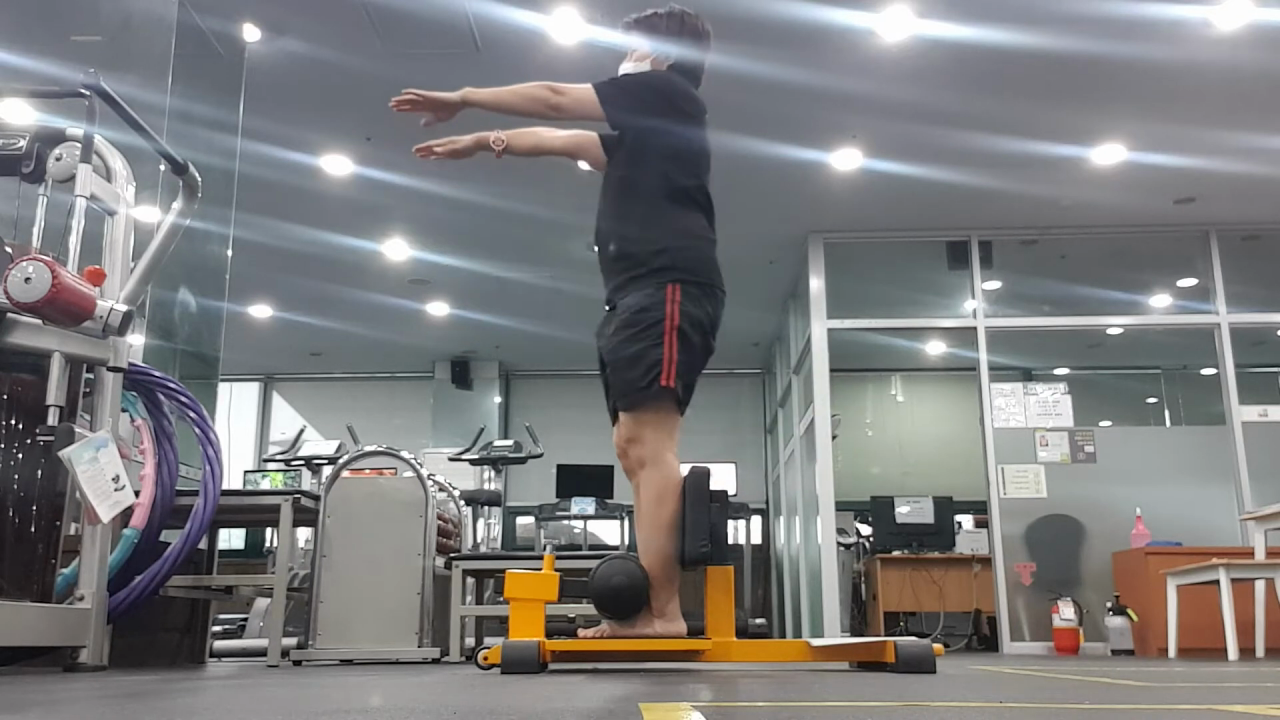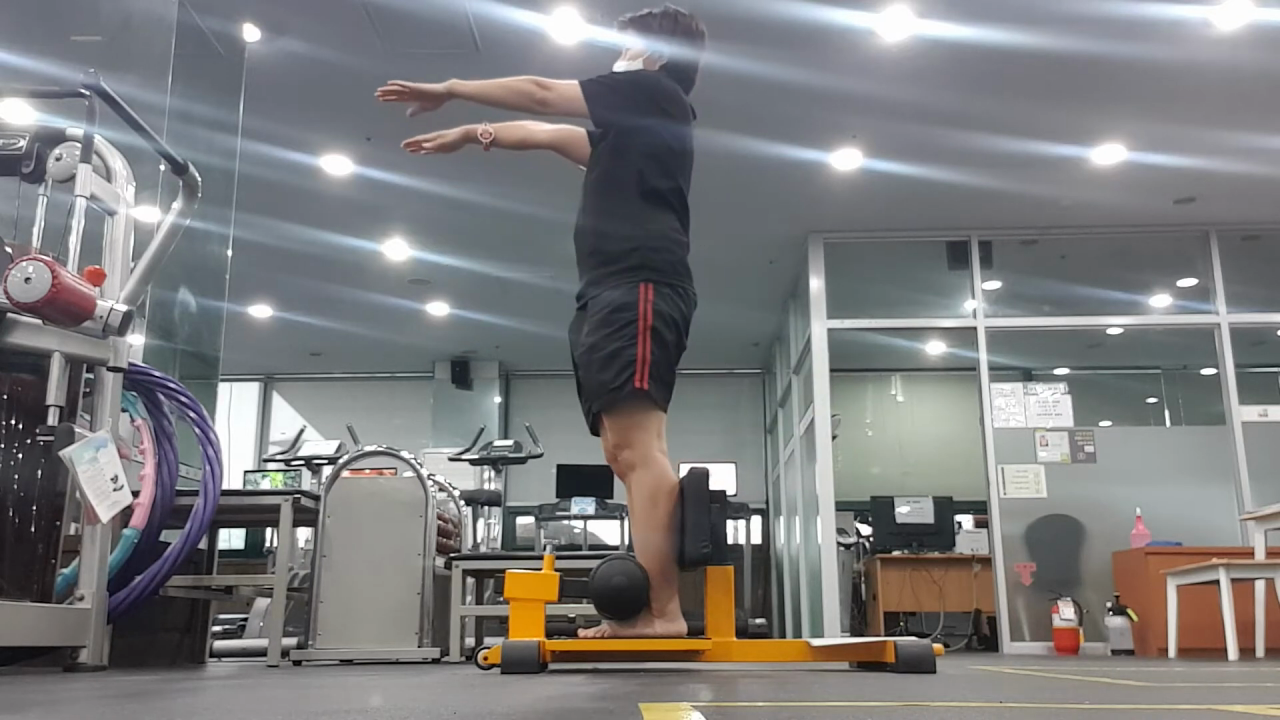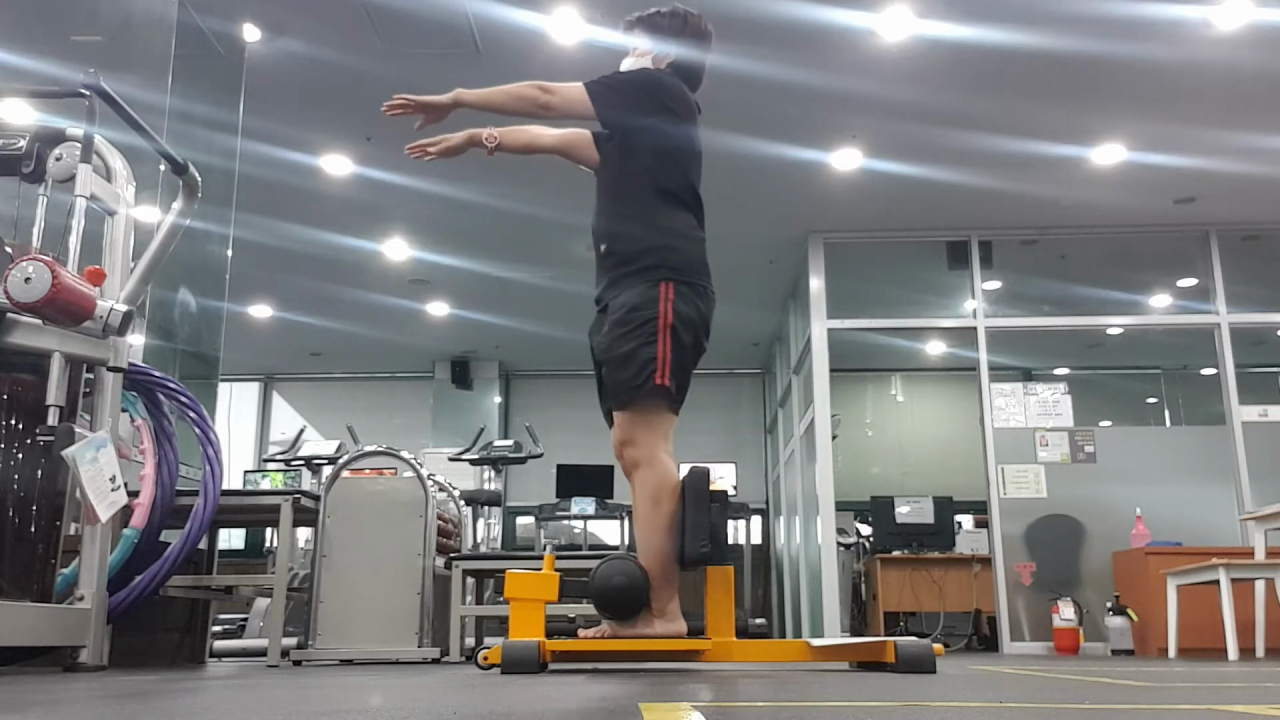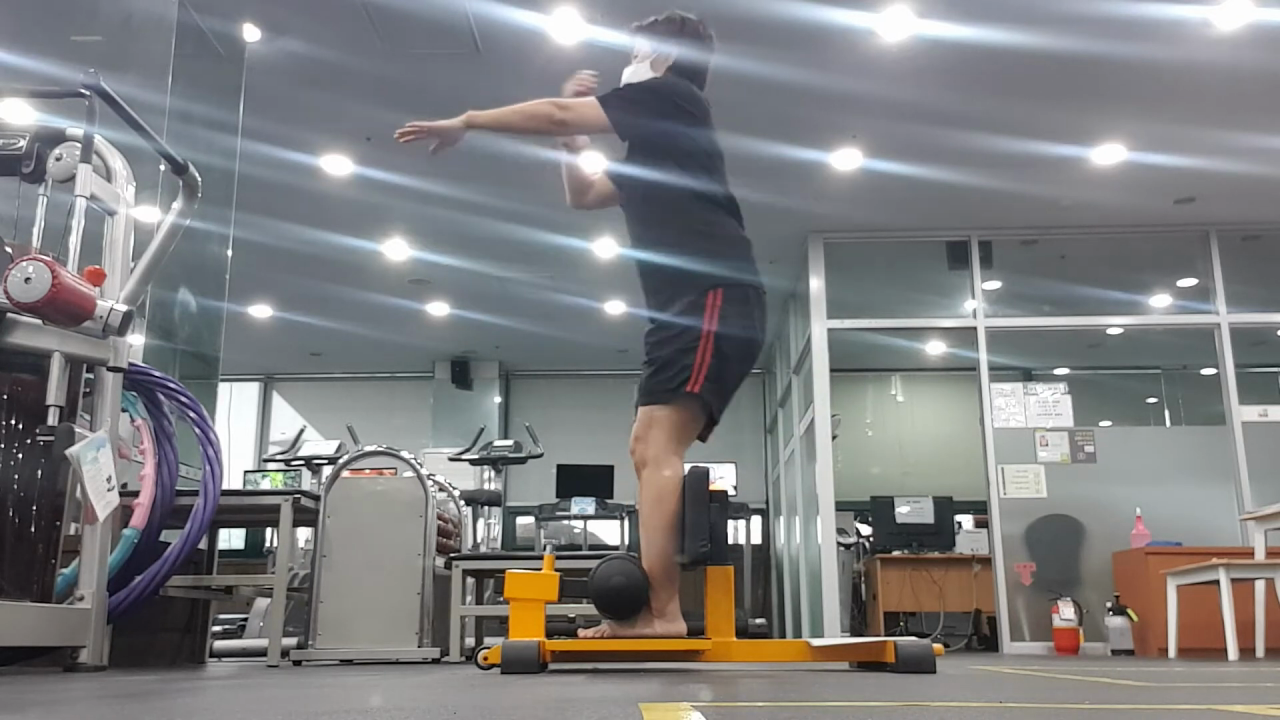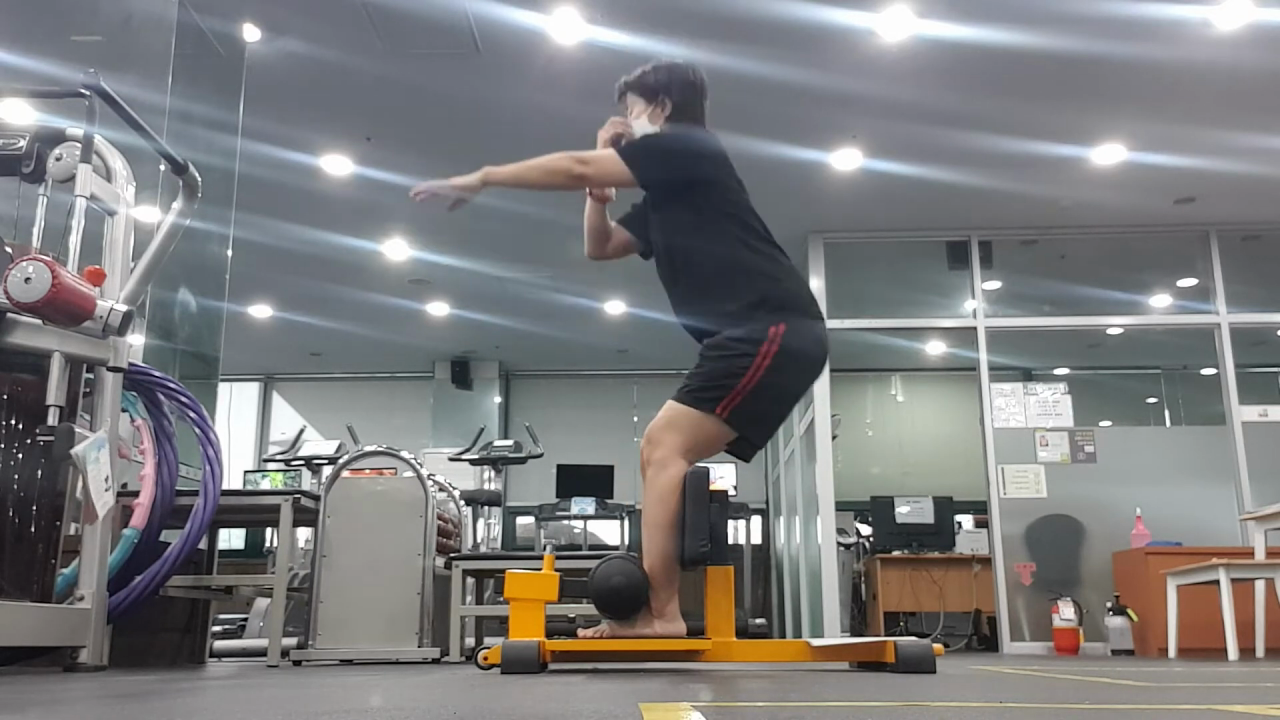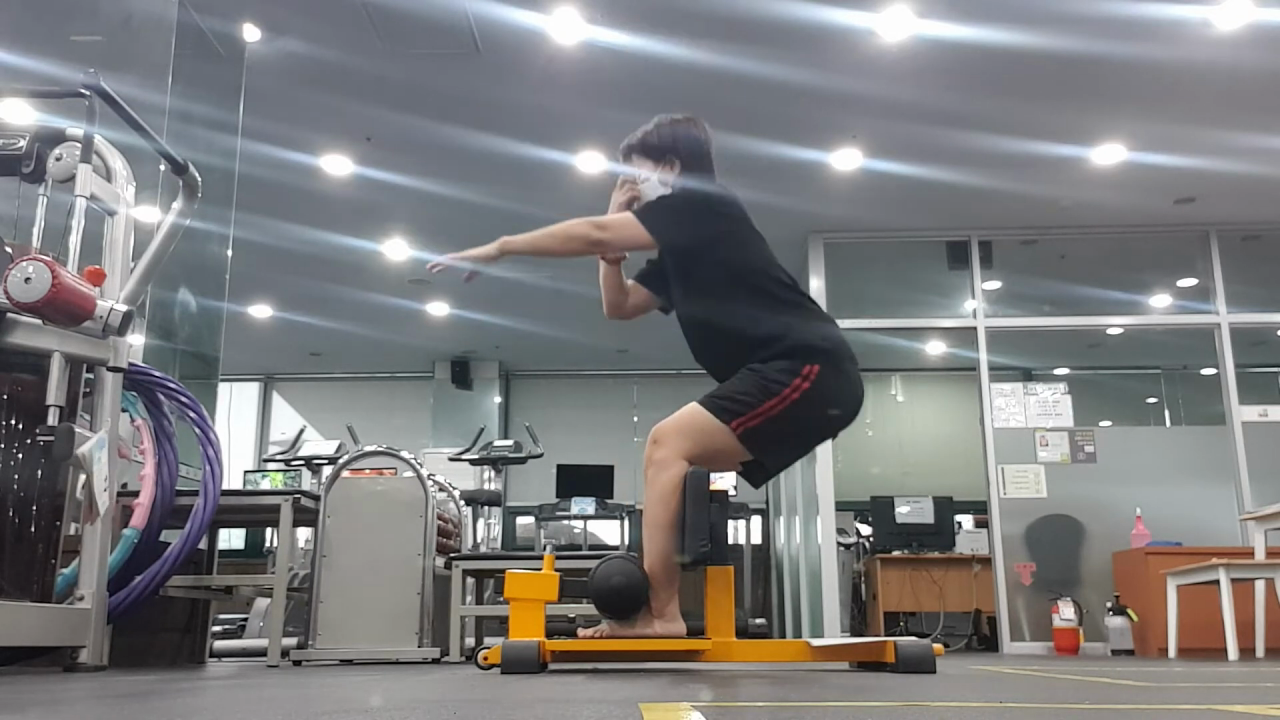
dt=0.4s
person 1, frame 1
left shoulder: (670, 95)
right shoulder: (641, 136)
left elbow: (555, 100)
right elbow: (559, 140)
left wrist: (461, 98)
right wrist: (483, 141)
left hip: (666, 288)
right hip: (639, 297)
left knee: (649, 447)
right knee: (636, 449)
left ankle: (661, 612)
right ankle: (655, 610)
person 1, frame 2
left shoulder: (653, 95)
right shoulder: (630, 129)
left elbow: (540, 93)
right elbow: (548, 133)
left wrist: (447, 88)
right wrist: (471, 133)
left hip: (637, 289)
right hip: (611, 295)
left knee: (637, 446)
right knee: (625, 451)
left ankle: (661, 612)
right ankle: (653, 609)
person 1, frame 3
left shoulder: (659, 92)
right shoulder: (637, 132)
left elbow: (545, 98)
right elbow: (554, 140)
left wrist: (452, 99)
right wrist: (473, 138)
left hip: (658, 289)
right hip: (631, 296)
left knee: (642, 445)
right knee: (633, 448)
left ankle: (661, 612)
right ankle: (651, 609)
person 1, frame 4
left shoulder: (672, 99)
right shoulder: (650, 149)
left elbow: (557, 114)
right elbow: (582, 197)
left wrist: (464, 121)
right wrist: (574, 135)
left hip: (711, 299)
right hip: (692, 307)
left knee: (655, 446)
right knee: (651, 450)
left ankle: (659, 612)
right ankle: (656, 610)
person 1, frame 5
left shoulder: (687, 149)
right shoulder: (664, 197)
left elbow: (573, 168)
right elbow: (599, 245)
left wrist: (479, 179)
right wrist: (600, 175)
left hip: (772, 330)
right hip: (761, 337)
left knee: (663, 445)
right knee: (662, 453)
left ankle: (658, 614)
right ankle: (660, 609)
person 1, frame 6
left shoulder: (705, 207)
right shoulder: (681, 249)
left elbow: (594, 235)
right elbow: (619, 305)
left wrist: (498, 247)
right wrist: (611, 243)
left hip: (811, 373)
right hip: (809, 381)
left knee: (668, 443)
right knee: (676, 459)
left ankle: (659, 615)
right ankle: (675, 608)
